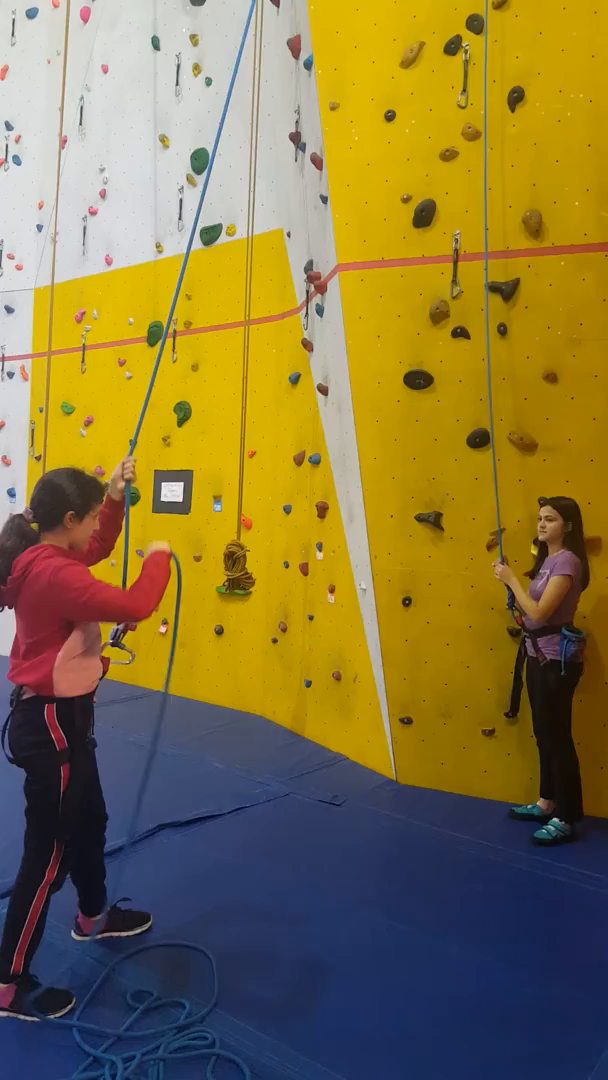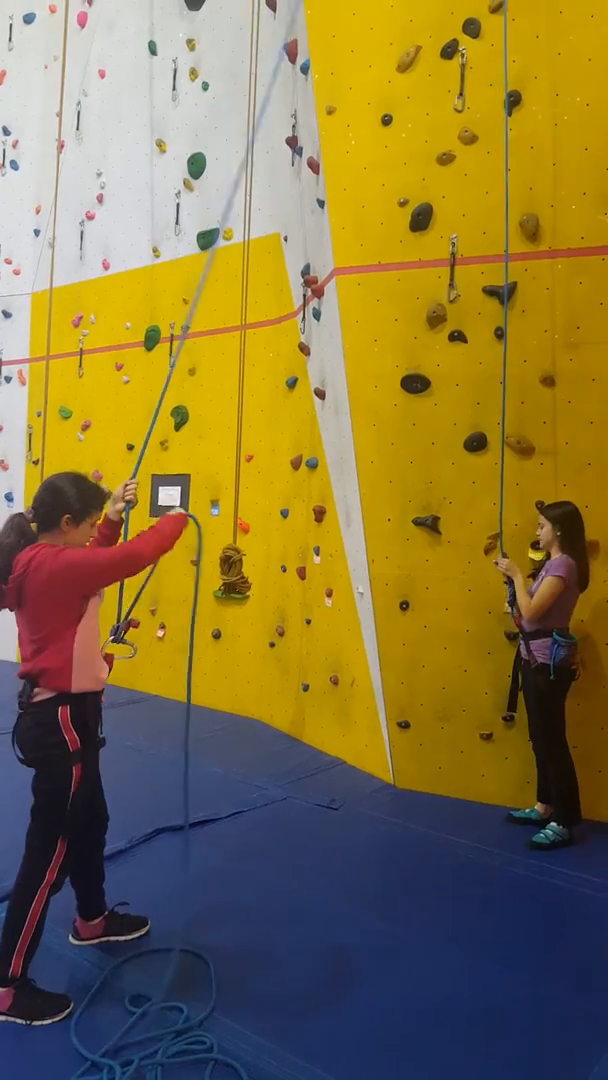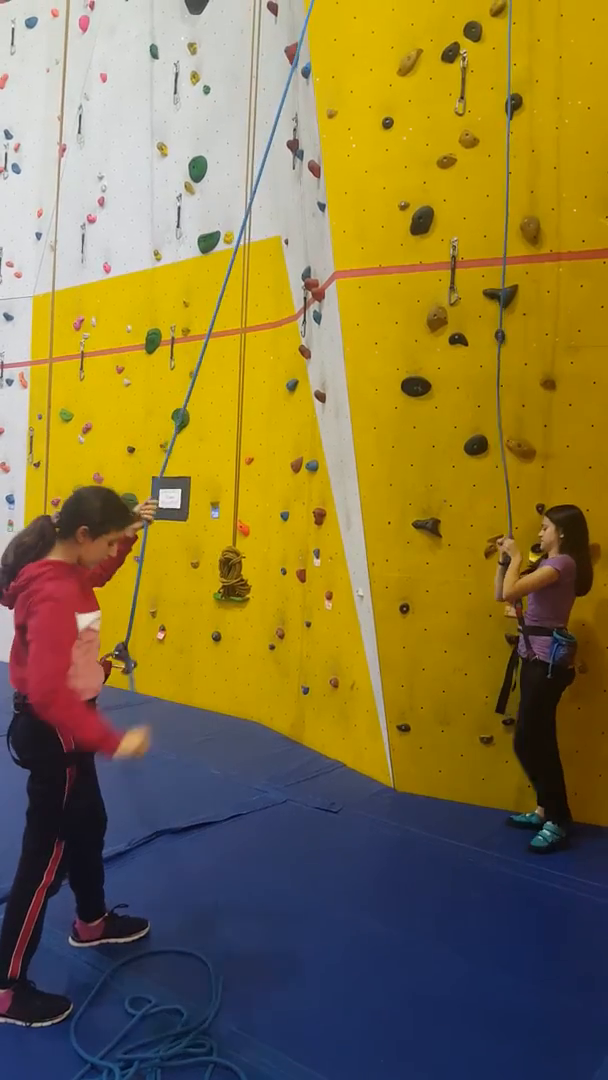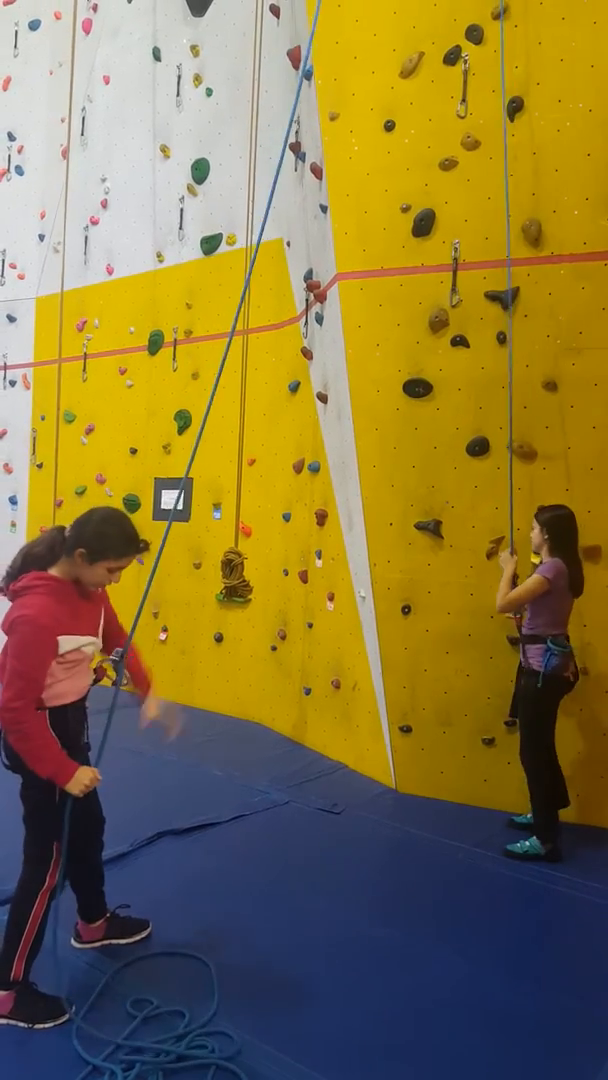
dt=0.4s
person 1, frame 1
right shoulder: (52, 575)
left elbow: (95, 549)
right elbow: (133, 606)
left wrist: (115, 494)
right wrist: (159, 557)
left hip: (64, 717)
right hip: (50, 725)
left knee: (89, 821)
right knee: (47, 852)
left ankle: (95, 915)
person 1, frame 2
right shoulder: (52, 567)
left elbow: (92, 560)
right elbow: (129, 557)
left wrist: (113, 514)
right wrist: (173, 521)
left hip: (59, 714)
right hip: (60, 722)
left knee: (89, 821)
right knee: (49, 849)
left ankle: (93, 919)
person 1, frame 3
left shoulder: (63, 570)
right shoulder: (52, 596)
left elbow: (98, 572)
right elbow: (44, 691)
left wrist: (131, 532)
right wrist: (111, 740)
left hip: (64, 724)
right hip: (52, 730)
left knee: (87, 824)
right knee: (45, 854)
left ankle: (92, 921)
person 1, frame 4
left shoulder: (85, 588)
left elbow: (111, 639)
left wrist: (145, 688)
right wrist: (63, 771)
left hip: (69, 722)
left knee: (87, 827)
right knee: (47, 858)
left ankle: (94, 922)
person 2, frame 1
left shoulder: (567, 561)
right shoulder: (548, 559)
left elbow: (539, 612)
right elbow: (531, 610)
left wrist: (512, 580)
right wrist: (511, 583)
left hip: (557, 659)
right hip: (539, 656)
left knee: (557, 737)
right knee: (544, 734)
left ankle: (566, 818)
right ankle: (547, 803)
person 2, frame 2
left shoulder: (563, 565)
right shoulder: (553, 564)
left elbow: (530, 612)
right elbow: (525, 612)
left wrist: (517, 575)
right wrist: (511, 576)
left hip: (549, 661)
right hip: (537, 659)
left knee: (552, 741)
right knee: (540, 738)
left ankle: (564, 823)
right ankle: (545, 807)
person 2, frame 3
left shoulder: (563, 563)
right shoulder: (548, 564)
left elbow: (510, 591)
right elbow: (501, 594)
left wrist: (516, 556)
right wrist: (505, 559)
left hip: (547, 661)
right hip: (538, 659)
left knee: (526, 741)
right knee: (541, 739)
left ankle: (559, 819)
right ankle: (547, 810)
person 2, frame 4
left shoulder: (552, 568)
right shoulder: (557, 567)
left elbow: (503, 604)
right elbow: (523, 606)
left wrist: (508, 570)
right wrist: (513, 571)
left hip: (545, 666)
right hip: (549, 664)
left knee: (533, 750)
right knee: (539, 744)
left ankle: (546, 840)
right ankle: (544, 812)
